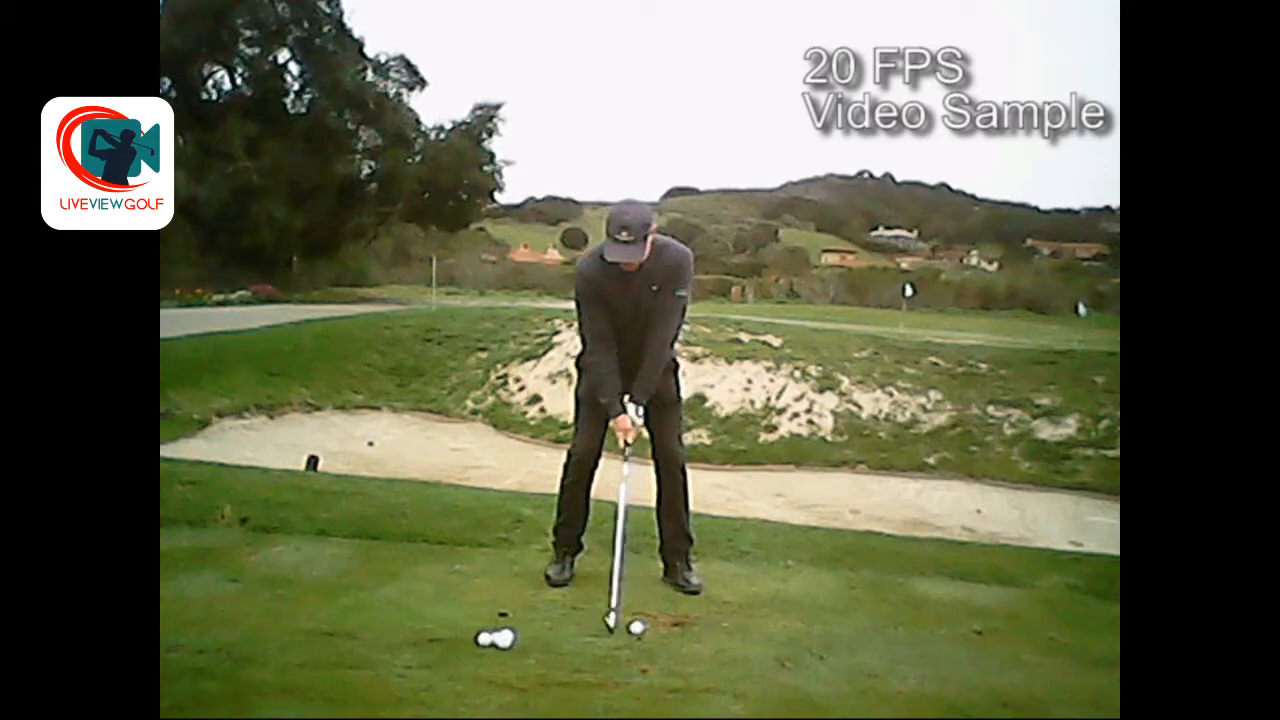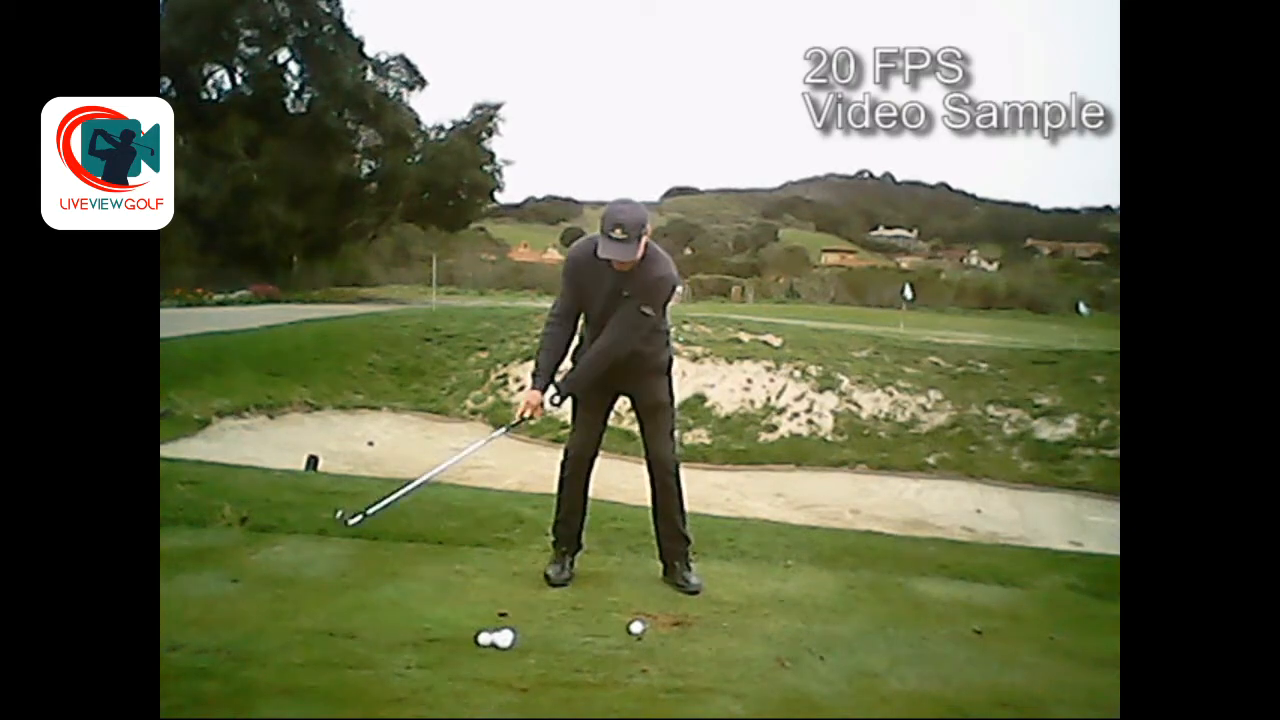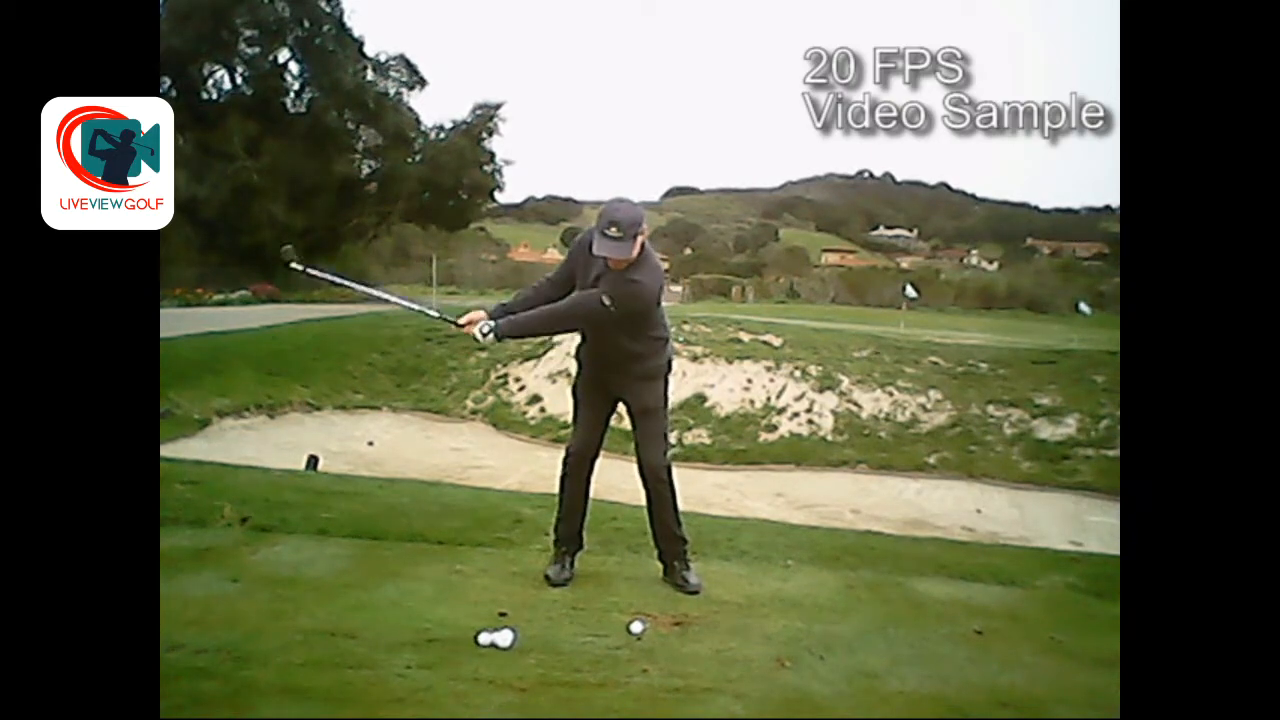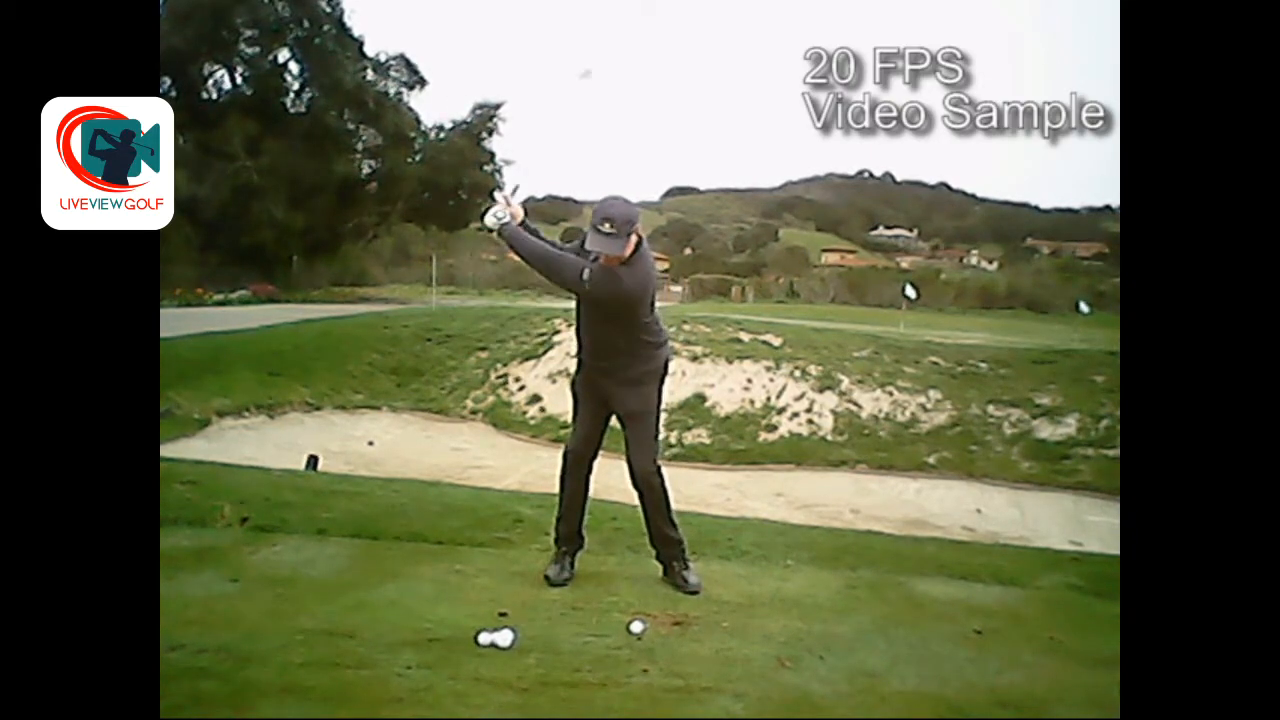
dt=0.5s
person 1, frame 1
left shoulder: (677, 260)
right shoulder: (589, 270)
left elbow: (661, 336)
right elbow: (598, 343)
left wrist: (638, 400)
right wrist: (614, 408)
left hip: (656, 369)
right hip: (602, 368)
left knee: (671, 458)
right knee: (582, 455)
left ankle: (677, 559)
right ankle: (565, 550)
person 1, frame 2
left shoulder: (661, 275)
right shoulder: (581, 255)
left elbow: (617, 341)
right elbow: (562, 320)
left wrist: (561, 390)
right wrist: (540, 381)
left hip: (647, 369)
right hip: (594, 365)
left knee: (663, 461)
right knee: (577, 454)
left ankle: (676, 559)
right ankle: (564, 550)
person 1, frame 3
left shoulder: (641, 283)
right shoulder: (588, 242)
left elbow: (567, 315)
right elbow: (553, 286)
left wrist: (498, 328)
right wrist: (494, 313)
left hip: (643, 372)
right hip: (596, 366)
left knee: (654, 465)
right knee: (579, 455)
left ankle: (674, 559)
right ankle: (565, 549)
person 1, frame 4
left shoulder: (625, 282)
right shoulder: (610, 240)
left elbow: (555, 267)
right elbow: (566, 258)
left wrist: (507, 228)
right wrist: (523, 224)
left hip: (637, 376)
right hip: (595, 367)
left knee: (644, 467)
right knee: (577, 456)
left ankle: (674, 559)
right ankle: (566, 549)
